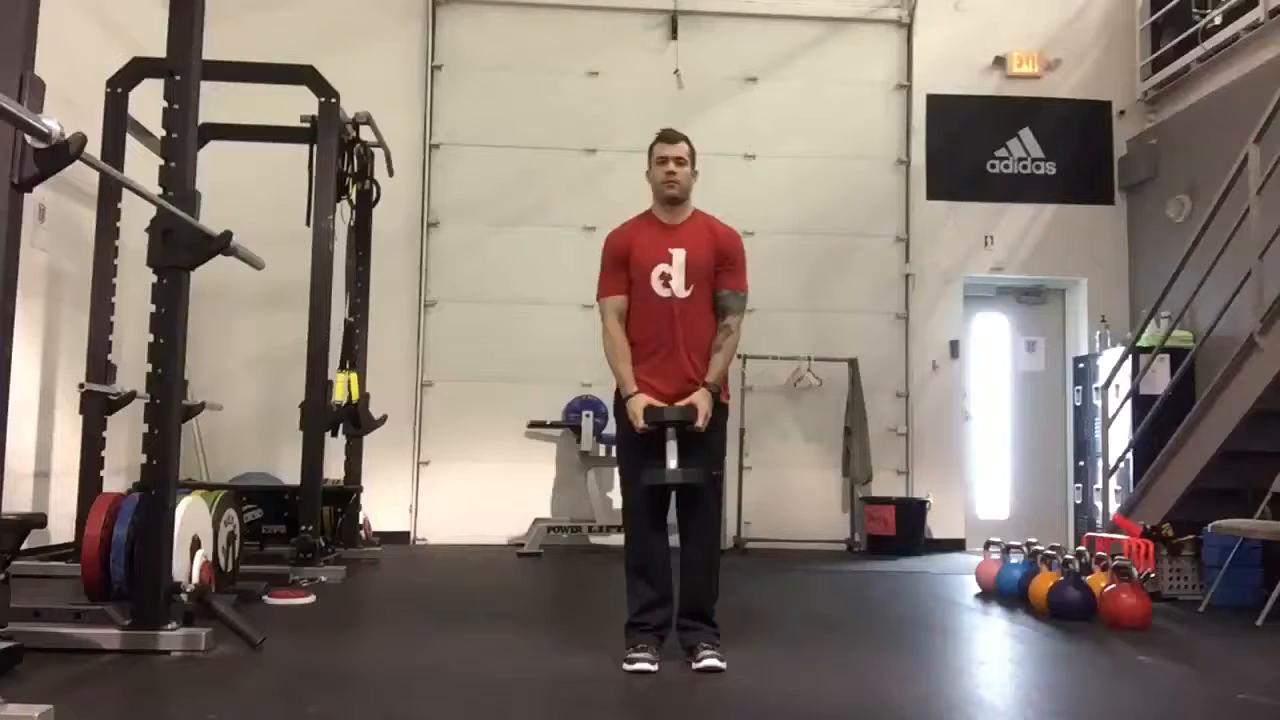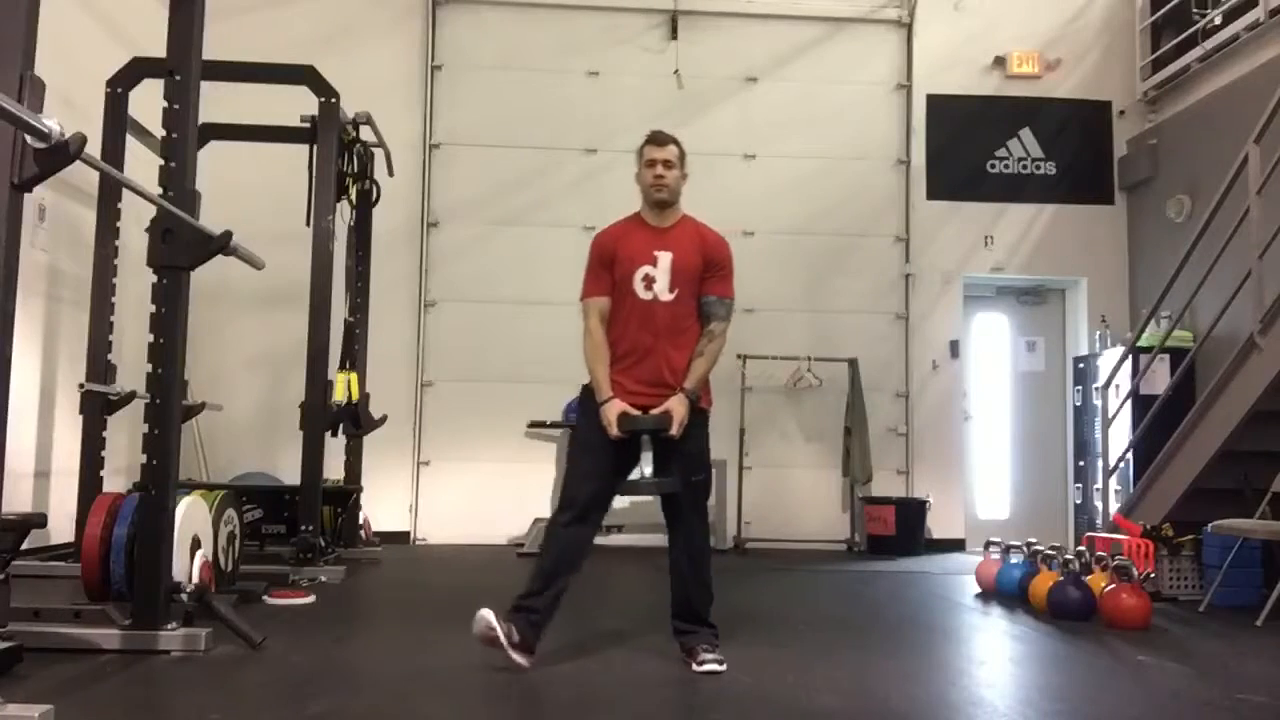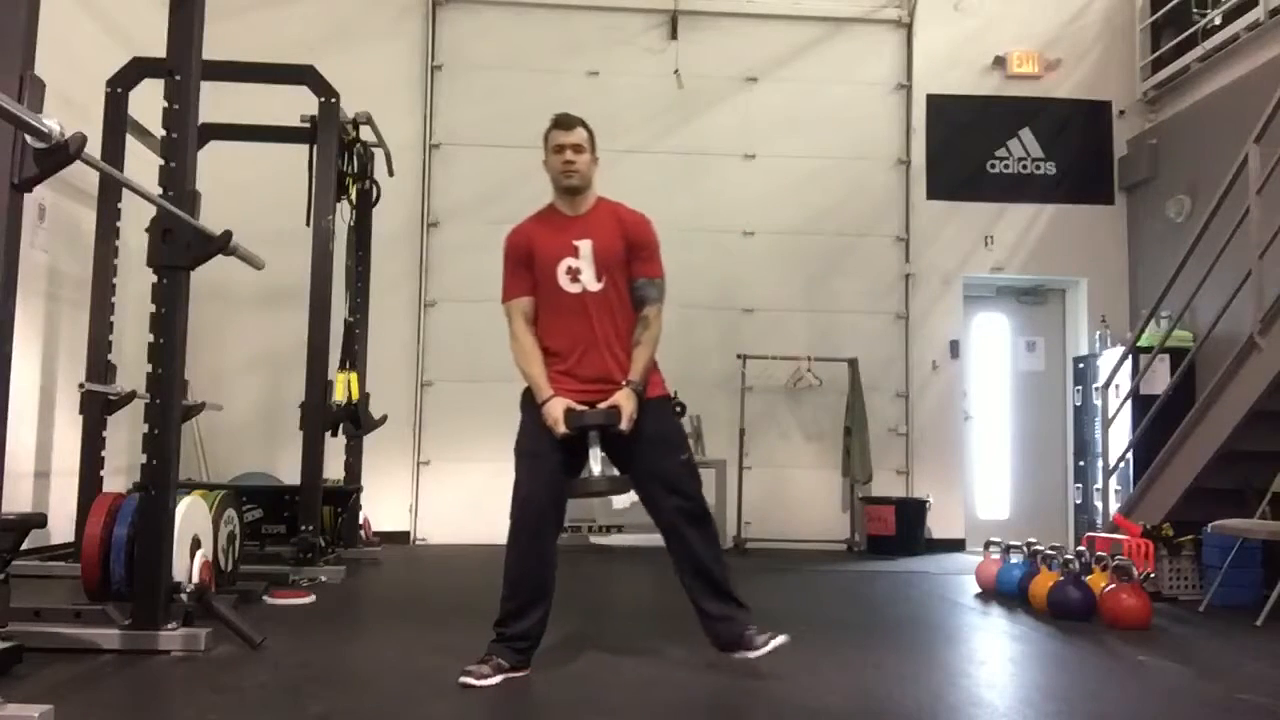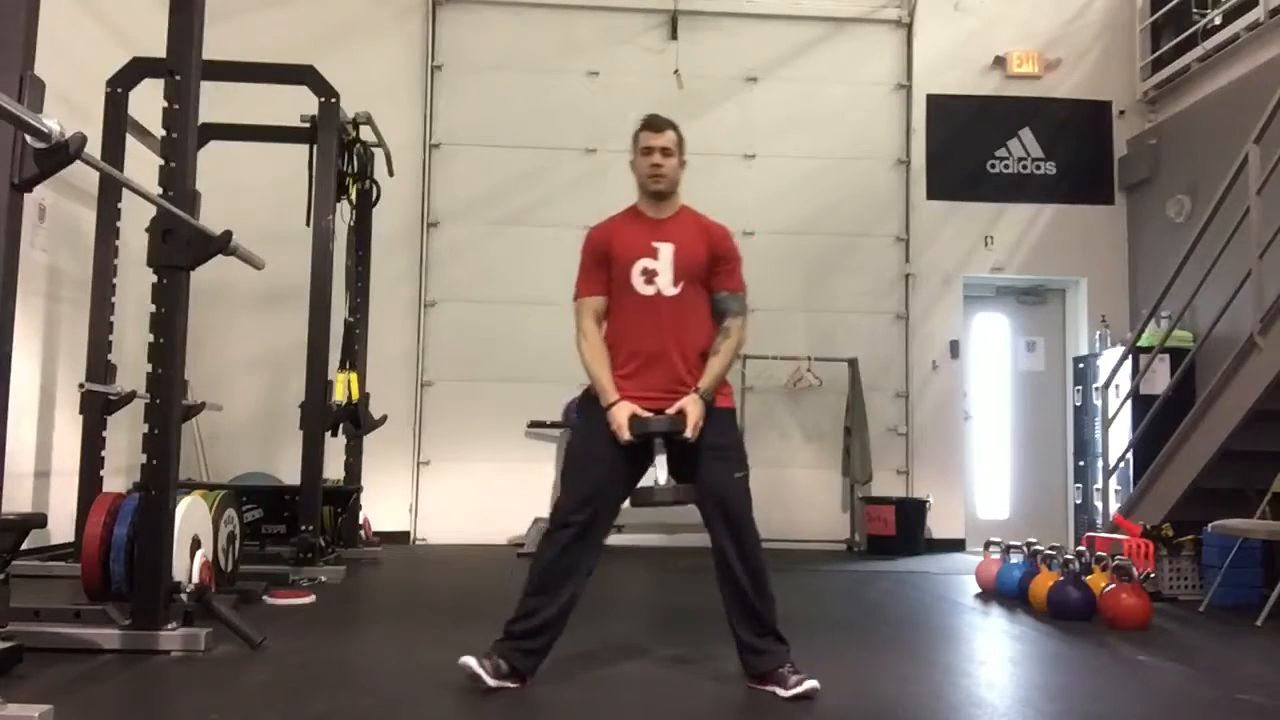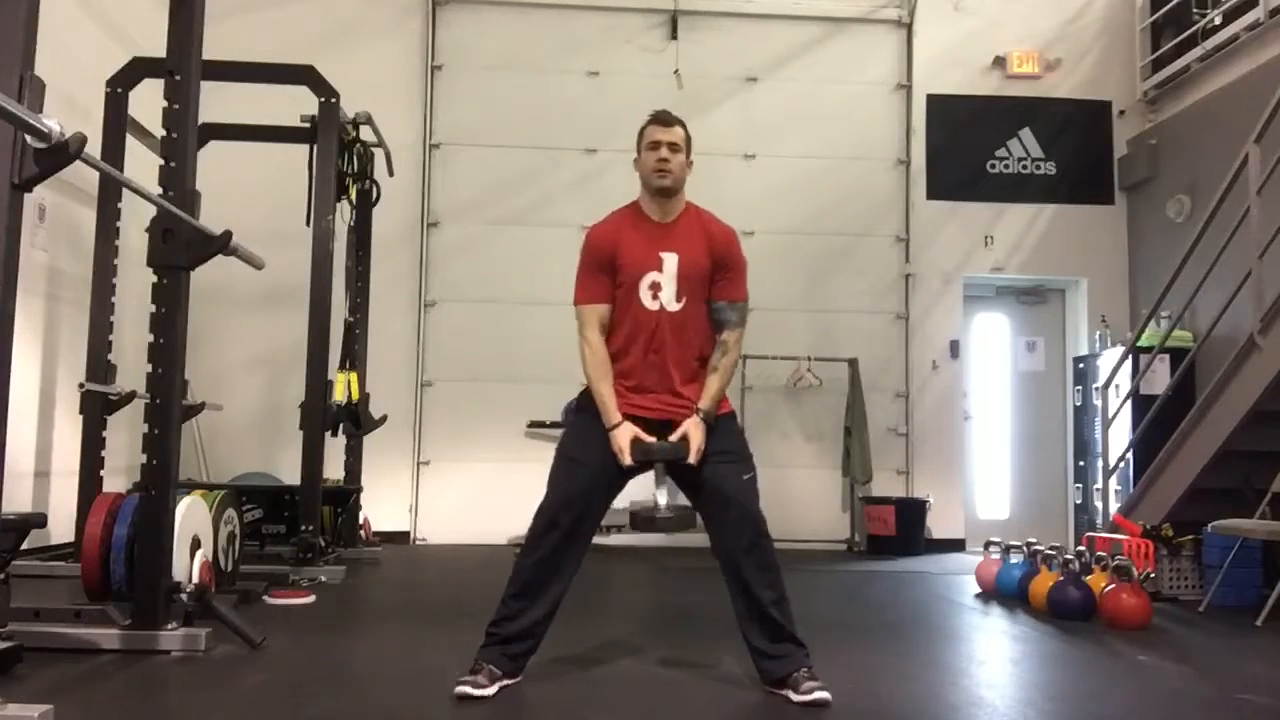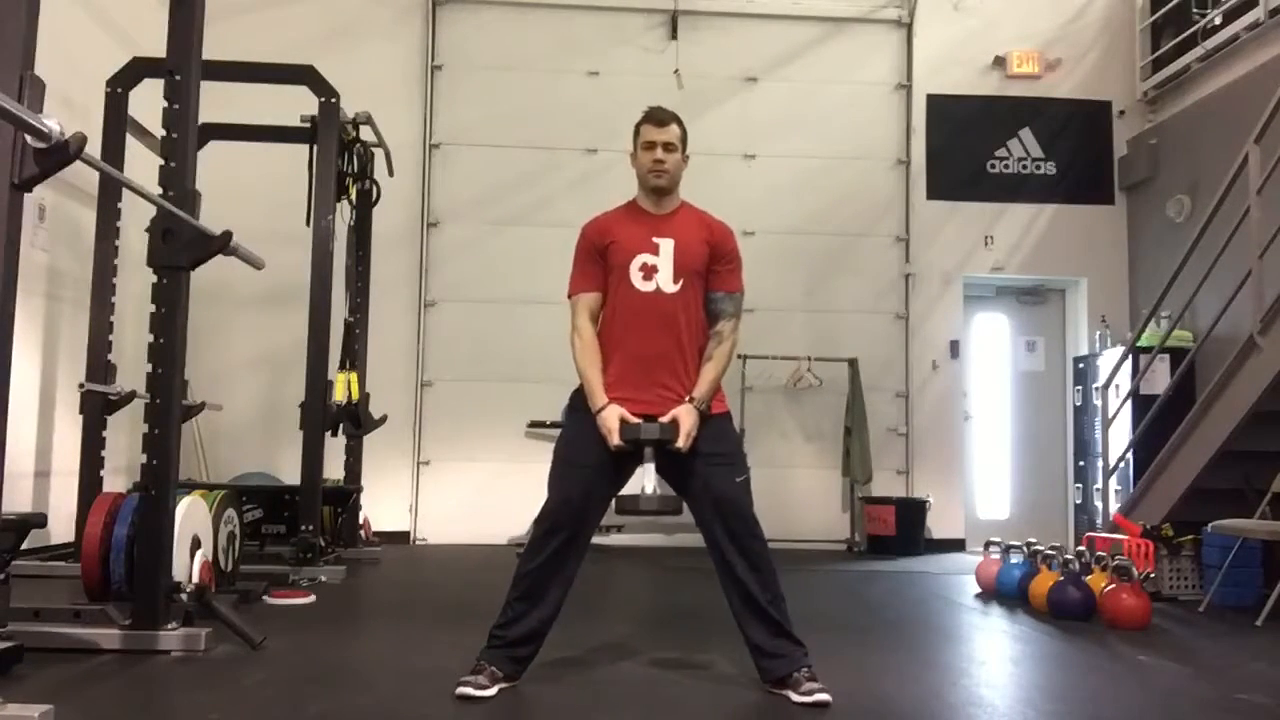
dt=0.7s
person 1, frame 1
left shoulder: (722, 240)
right shoulder: (622, 240)
left elbow: (731, 322)
right elbow: (612, 323)
left wrist: (708, 389)
right wrist: (631, 393)
left hip: (702, 399)
right hip: (640, 399)
left knee: (701, 517)
right knee: (643, 518)
left ankle: (700, 633)
right ankle: (644, 633)
person 1, frame 2
left shoulder: (711, 246)
right shoulder: (610, 241)
left elbow: (716, 329)
right elbow: (595, 323)
left wrist: (686, 395)
right wrist: (606, 397)
left hip: (682, 404)
right hip: (612, 399)
left knee: (688, 522)
right knee: (575, 511)
left ankle: (697, 635)
right ankle: (523, 627)
person 1, frame 3
left shoulder: (632, 226)
right shoulder: (524, 239)
left elbow: (651, 314)
right elbow: (521, 325)
left wrist: (632, 389)
right wrist: (546, 396)
left hip: (635, 395)
right hip: (555, 401)
left knee: (683, 508)
right knee: (532, 520)
left ankle: (732, 629)
right ankle: (510, 650)
person 1, frame 4
left shoulder: (714, 238)
right shoulder: (604, 237)
left elbow: (733, 326)
right elbow: (588, 325)
left wrist: (700, 395)
right wrist: (611, 400)
left hip: (700, 404)
right hip: (617, 403)
left knee: (735, 527)
right knee: (573, 523)
left ankle: (767, 660)
right ankle: (515, 657)
person 1, frame 5
left shoulder: (719, 239)
right shoulder: (605, 237)
left elbow: (730, 335)
right elbow: (592, 334)
left wrist: (702, 416)
right wrist: (614, 421)
left hip: (699, 413)
right hip: (614, 411)
left knee: (744, 531)
right knee: (557, 525)
left ankle: (787, 665)
right ankle: (499, 658)
person 1, frame 6
left shoulder: (714, 235)
right shoulder: (600, 231)
left elbow: (725, 327)
right elbow: (583, 323)
left wrist: (697, 404)
right wrist: (601, 405)
left hip: (696, 412)
right hip: (607, 408)
left knee: (737, 532)
right knee: (559, 528)
left ankle: (786, 666)
right ankle: (501, 659)
